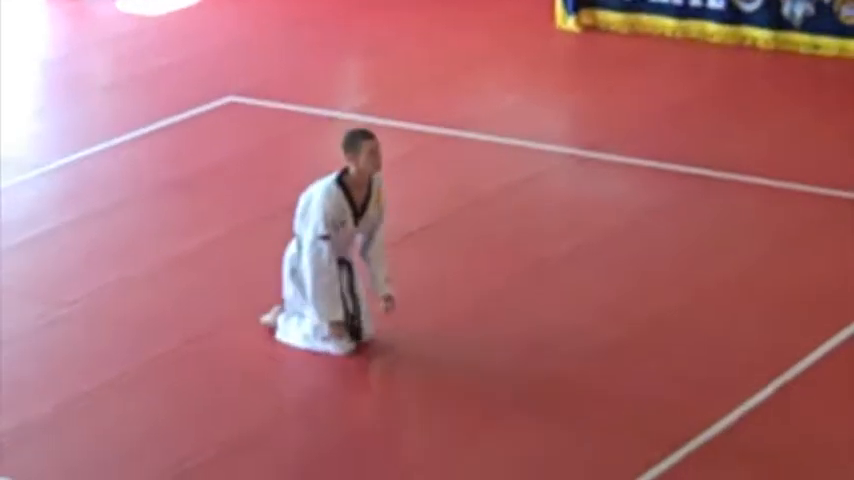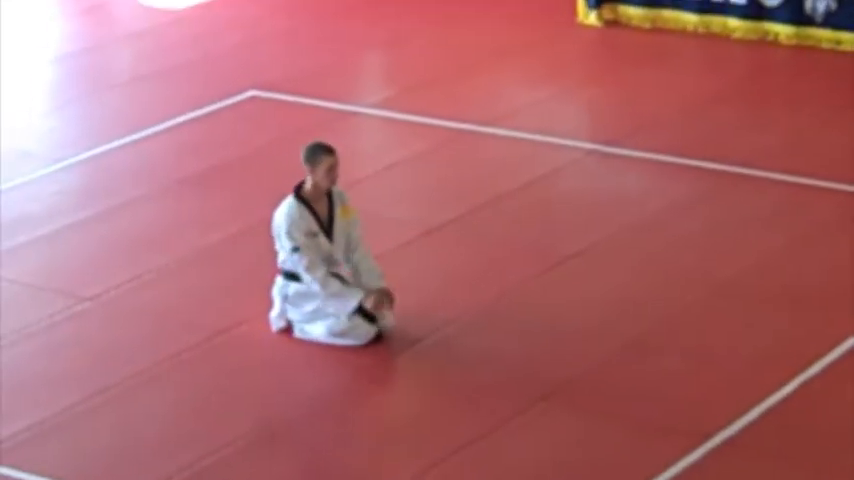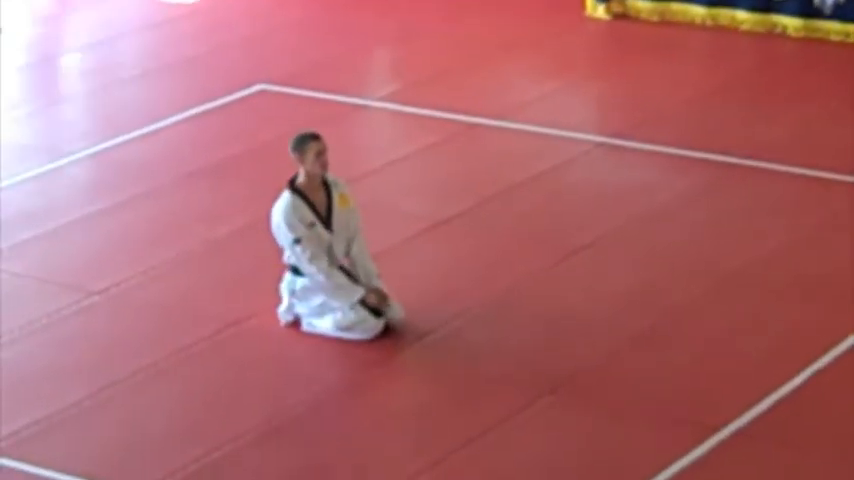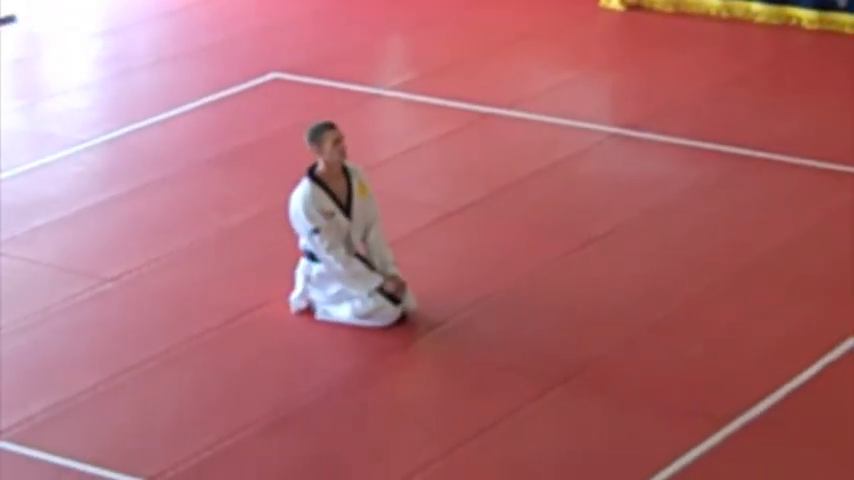
dt=0.7s
person 1, frame 1
left shoulder: (374, 184)
right shoulder: (327, 198)
left elbow: (372, 239)
right elbow: (317, 259)
left wrist: (382, 287)
right wrist: (331, 317)
left hip: (340, 261)
right hip: (309, 264)
left knee: (362, 333)
right knee: (340, 343)
left ankle: (299, 304)
right ankle: (281, 320)
person 1, frame 2
left shoulder: (339, 198)
right shoulder: (289, 216)
left elbow: (355, 248)
right elbow: (310, 273)
left wrist: (377, 285)
right wrist: (360, 299)
left hip: (331, 278)
right hip: (302, 289)
left knee: (382, 321)
right knee: (363, 330)
right ankle: (296, 321)
person 1, frame 3
left shoulder: (336, 188)
right shoulder: (287, 210)
left elbow: (355, 240)
right elbow: (313, 266)
left wrist: (372, 284)
right wrist: (361, 294)
left hip: (339, 272)
right hip: (310, 284)
left knee: (392, 314)
right knee: (371, 324)
right ankle: (303, 313)
person 1, frame 4
left shoulder: (355, 176)
right shoulder: (306, 199)
left elbow: (372, 228)
right elbow: (331, 255)
left wrist: (389, 271)
right wrist: (380, 282)
left hip: (352, 260)
right hip: (326, 271)
left knee: (406, 304)
right knee: (388, 311)
right ankle: (318, 301)
